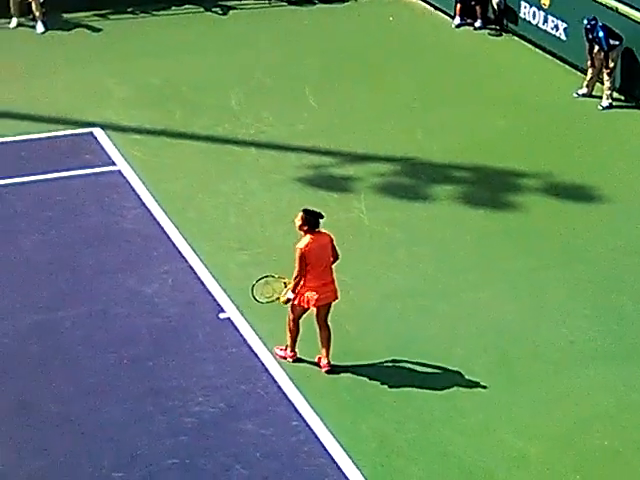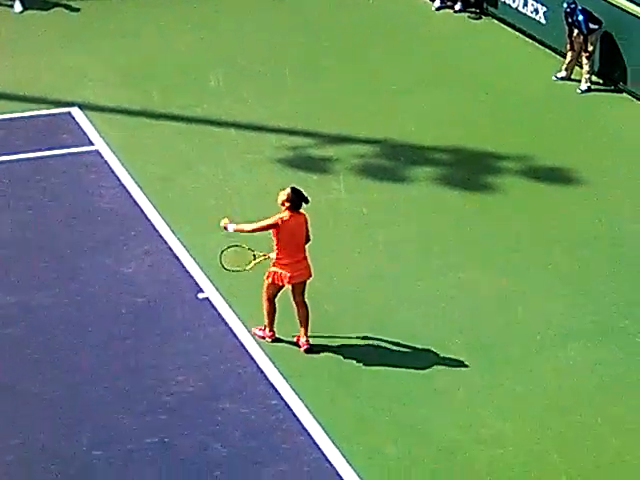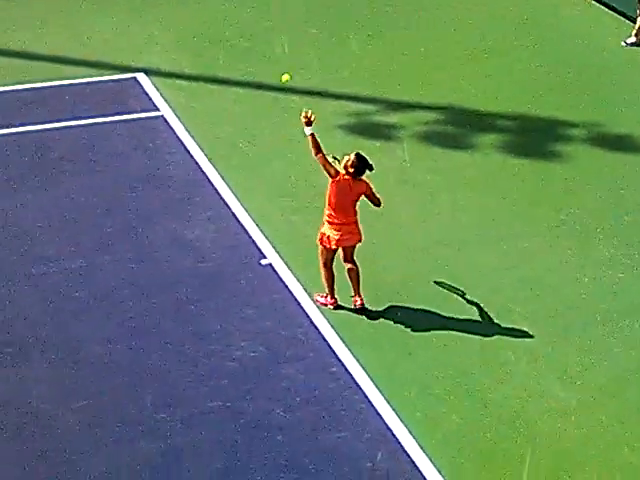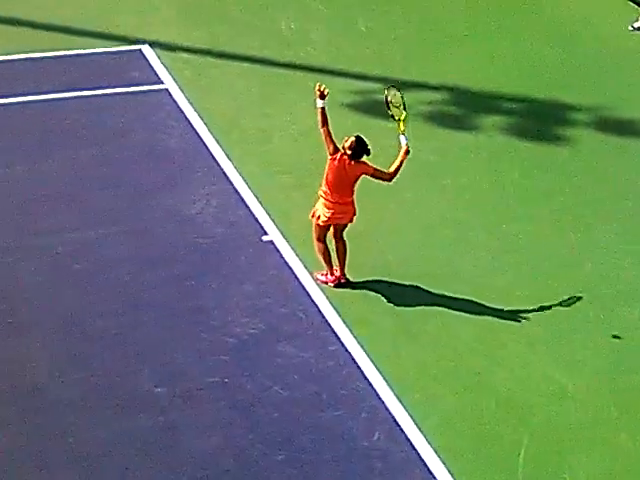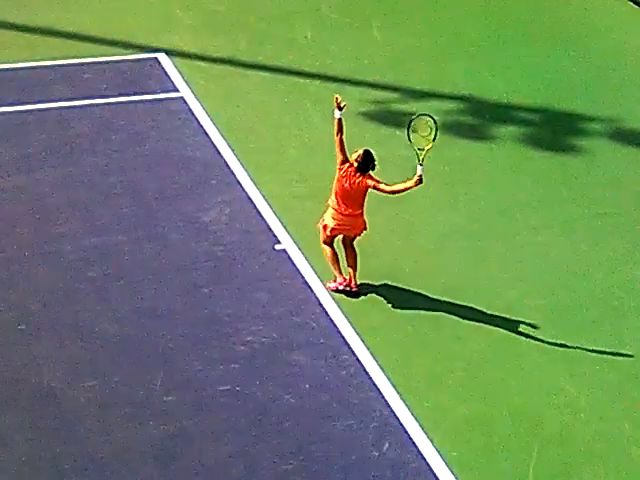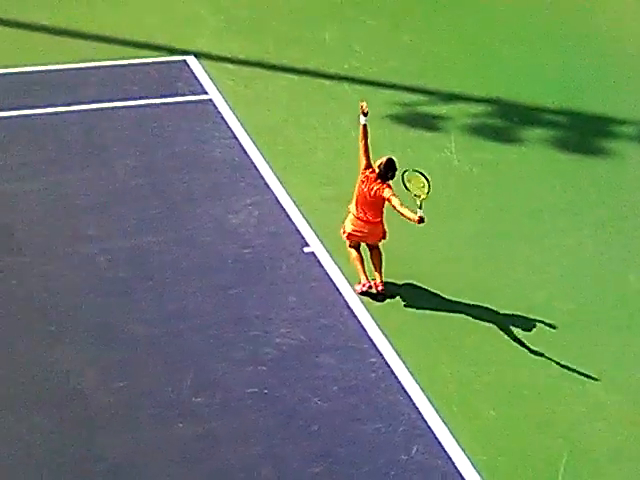
dt=0.2s
person 1, frame 1
left shoulder: (303, 247)
right shoulder: (327, 237)
left elbow: (298, 275)
right elbow: (335, 258)
left wrist: (289, 293)
left hip: (310, 291)
right hip: (328, 288)
left knee: (293, 318)
right knee: (322, 322)
left ankle: (290, 351)
right ankle: (325, 360)
person 1, frame 2
left shoulder: (279, 221)
right shoulder: (303, 218)
left elbow: (252, 227)
left wrist: (232, 227)
left hip: (282, 269)
right hip: (301, 268)
left knee: (268, 298)
right knee: (299, 301)
left ankle: (269, 332)
right ankle: (304, 339)
person 1, frame 3
left shoulder: (336, 178)
right shoulder: (362, 185)
left elbow: (318, 154)
right elbow: (377, 203)
left wrist: (308, 129)
right wrist: (366, 192)
left hip: (333, 232)
right hip: (352, 230)
left knee: (326, 264)
right knee: (349, 261)
left ankle: (331, 299)
right ankle: (358, 298)
person 1, frame 4
left shoulder: (335, 157)
right shoulder: (360, 167)
left elbow: (324, 128)
right elbow: (388, 176)
left wrist: (320, 102)
right wrist: (402, 156)
left hip: (327, 208)
right hip: (346, 209)
left knee: (319, 238)
right knee: (338, 236)
left ankle: (331, 275)
right ankle: (341, 273)
person 1, frame 5
left shoulder: (343, 167)
right shoulder: (367, 181)
left elbow: (339, 137)
right elbow: (390, 189)
left wrist: (338, 113)
right wrist: (413, 183)
left hip: (335, 219)
right hip: (355, 222)
left knee: (326, 243)
right knee: (348, 245)
left ankle: (340, 279)
right ankle: (353, 280)
person 1, frame 6
left shoulder: (366, 173)
right shoulder: (386, 190)
left elbow: (364, 144)
right elbow: (400, 208)
left wrist: (363, 119)
right wrist: (415, 217)
left hip: (355, 225)
right hip: (374, 229)
left knee: (353, 247)
right knee: (374, 249)
left ankle: (365, 282)
right ankle: (378, 282)
